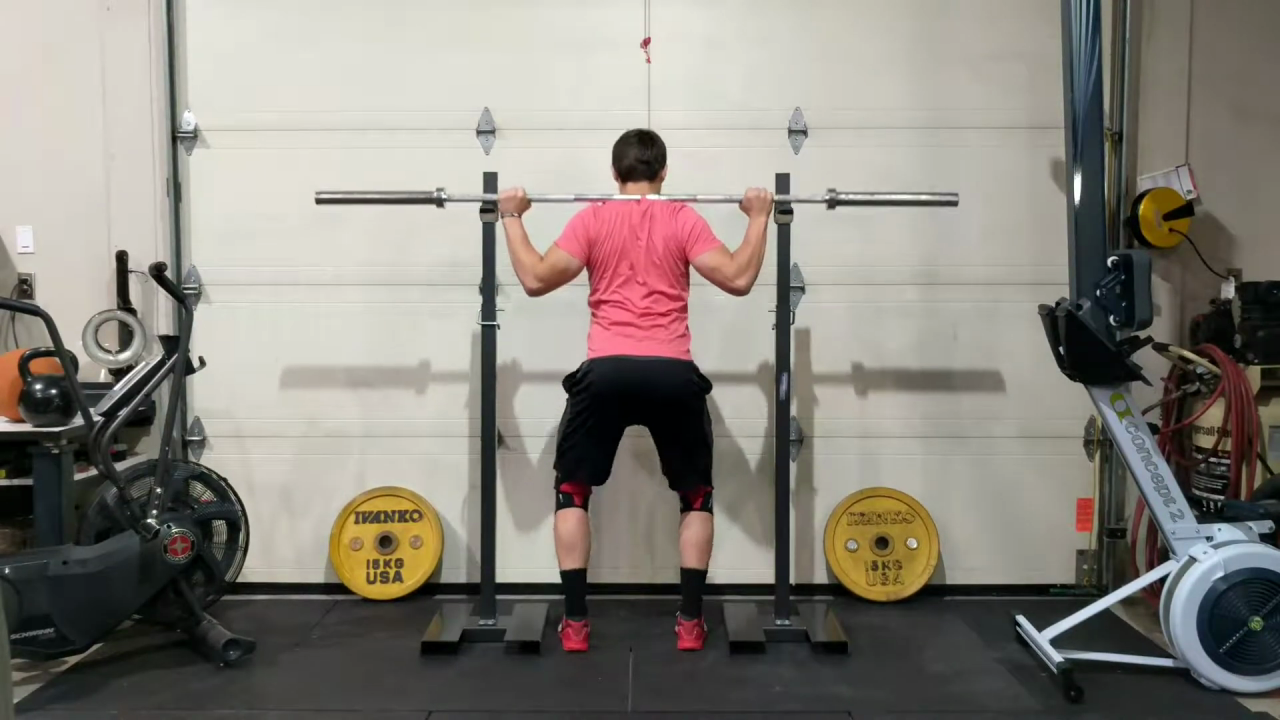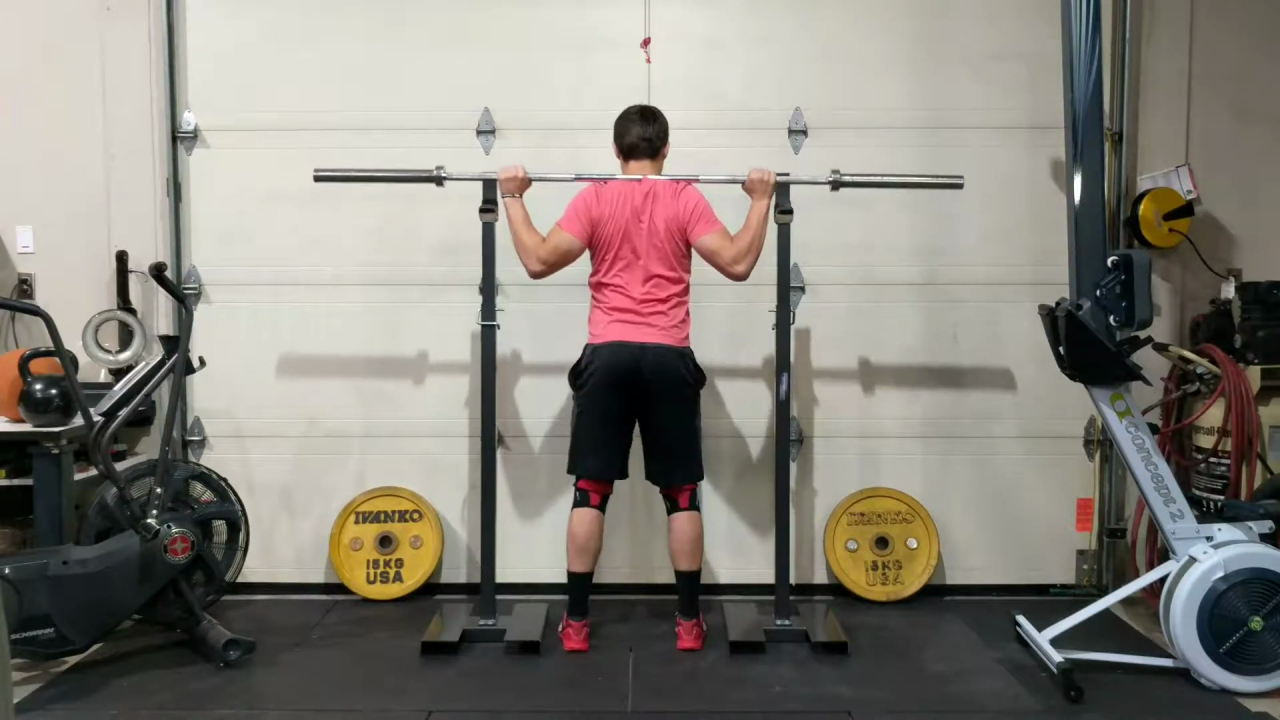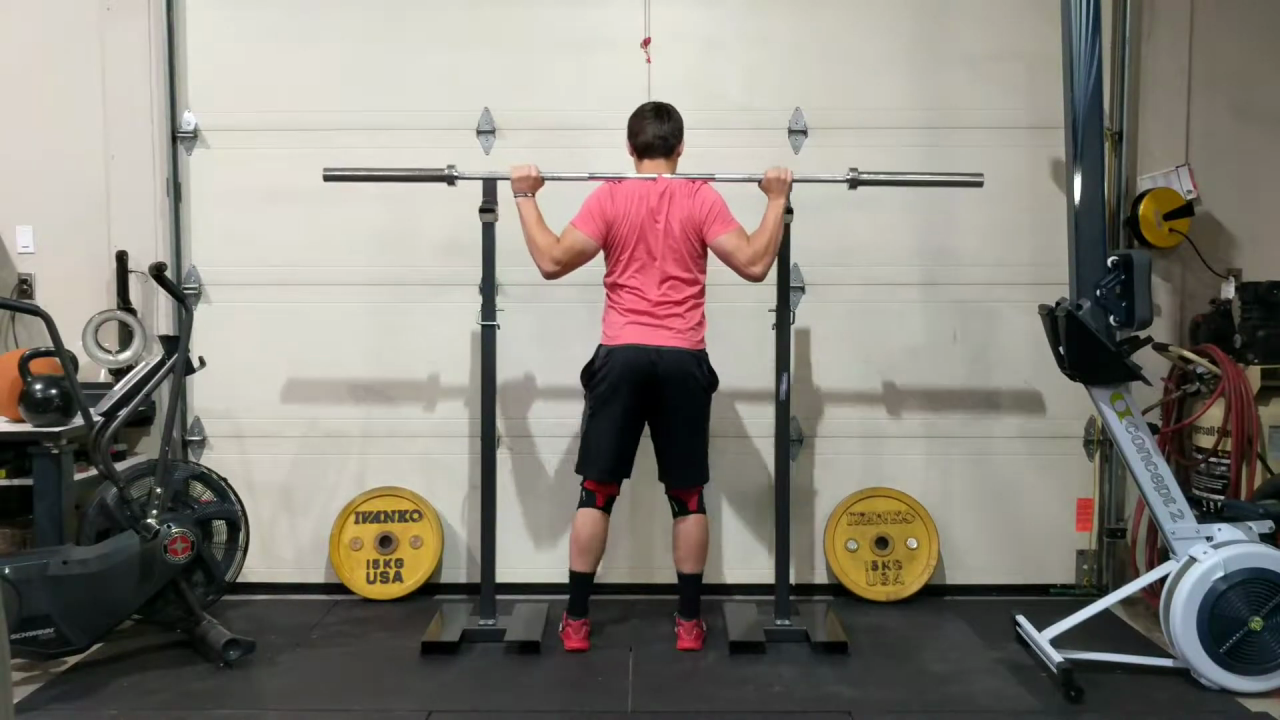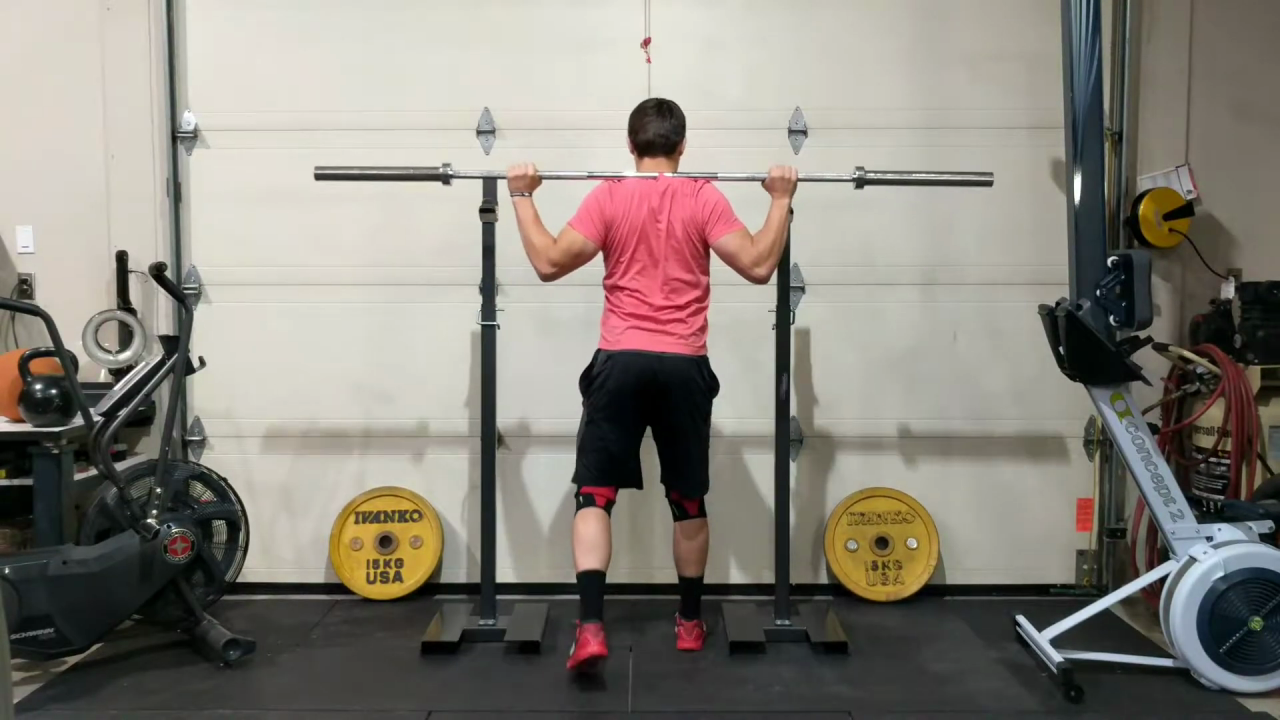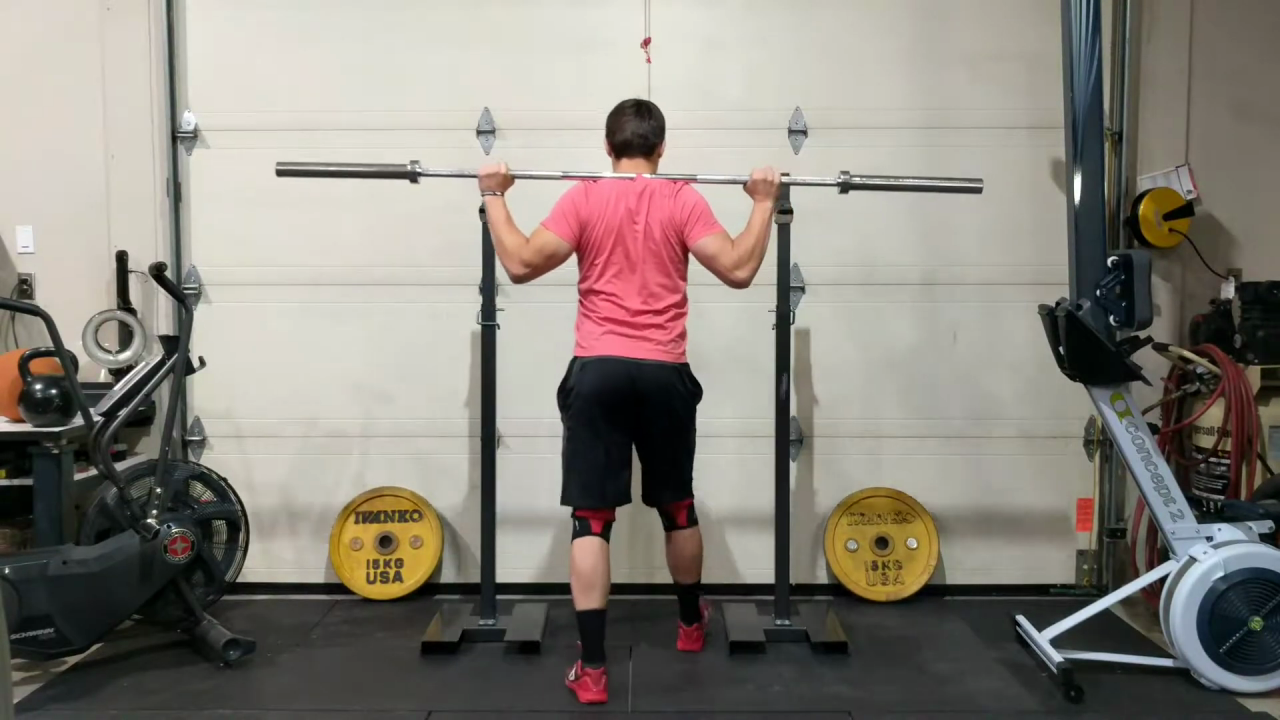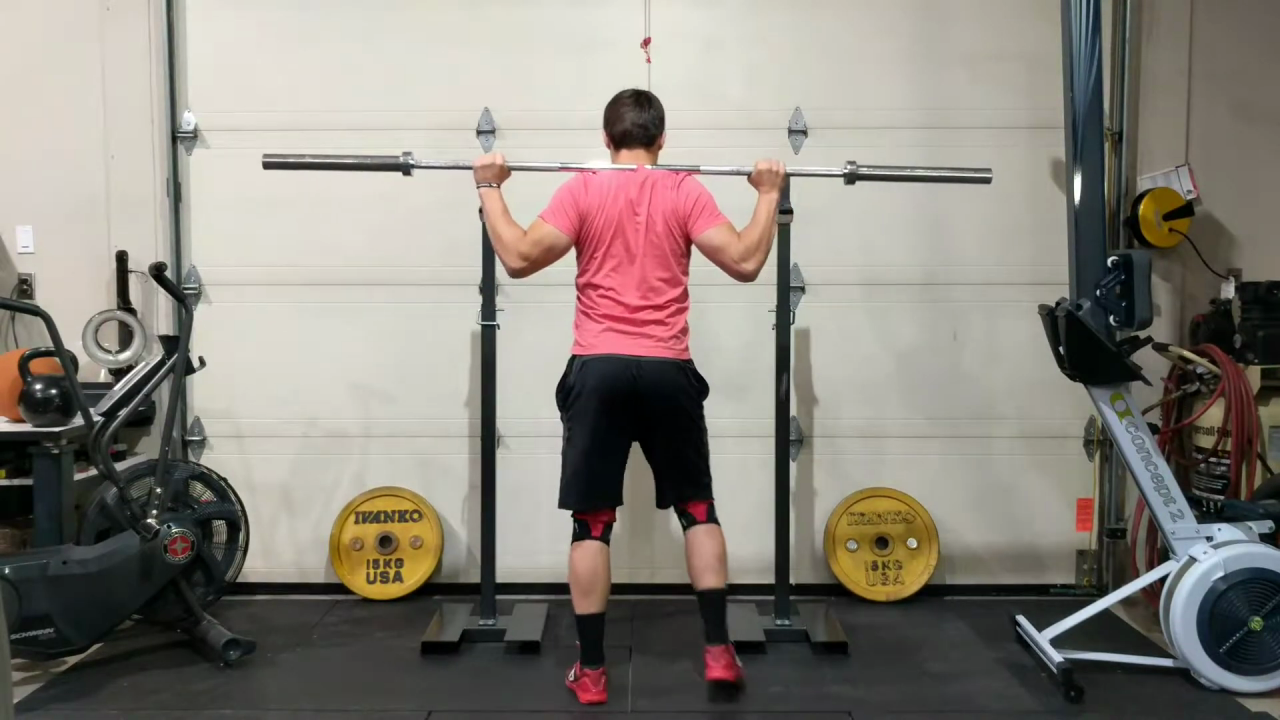
dt=0.3s
person 1, frame 1
left shoulder: (592, 219)
right shoulder: (683, 219)
left elbow: (535, 280)
right elbow: (739, 279)
left wrist: (511, 217)
right wrist: (759, 218)
left hip: (606, 371)
right hip: (672, 372)
left knee: (572, 492)
right knee: (695, 496)
left ankle: (575, 621)
right ankle: (690, 621)
person 1, frame 2
left shoulder: (594, 199)
right shoulder: (686, 199)
left elbow: (537, 261)
right elbow: (738, 263)
left wrist: (512, 197)
right wrist: (761, 200)
left hip: (607, 357)
right hip: (669, 359)
left knee: (591, 491)
right knee: (681, 494)
left ankle: (577, 621)
right ankle: (688, 621)
person 1, frame 3
left shoulder: (608, 198)
right shoulder: (702, 198)
left elbow: (552, 261)
right elbow: (754, 264)
left wrist: (525, 195)
right wrist: (776, 200)
left hip: (620, 359)
right hip: (683, 362)
left knee: (596, 491)
right knee: (687, 495)
left ankle: (577, 620)
right ankle: (688, 621)
person 1, frame 4
left shoulder: (607, 197)
right shoulder: (704, 198)
left elbow: (549, 263)
right elbow: (759, 265)
left wrist: (521, 195)
right wrist: (781, 198)
left hip: (620, 363)
right hip: (684, 366)
left knee: (594, 494)
right knee: (688, 500)
left ankle: (590, 626)
right ankle: (689, 622)
person 1, frame 5
left shoulder: (583, 198)
right shoulder: (683, 200)
left elbow: (520, 265)
right elbow: (739, 270)
left wrist: (493, 195)
right wrist: (763, 202)
left hip: (598, 372)
right hip: (665, 374)
left knee: (591, 518)
right knee: (677, 506)
left ankle: (592, 668)
right ankle: (689, 624)
person 1, frame 6
left shoulder: (581, 190)
right shoulder: (685, 192)
left elbow: (519, 258)
right elbow: (746, 262)
left wrist: (489, 187)
right wrist: (768, 193)
left hip: (597, 371)
right hip: (669, 372)
left knee: (591, 521)
right knee: (697, 508)
left ankle: (591, 670)
right ankle: (717, 649)
